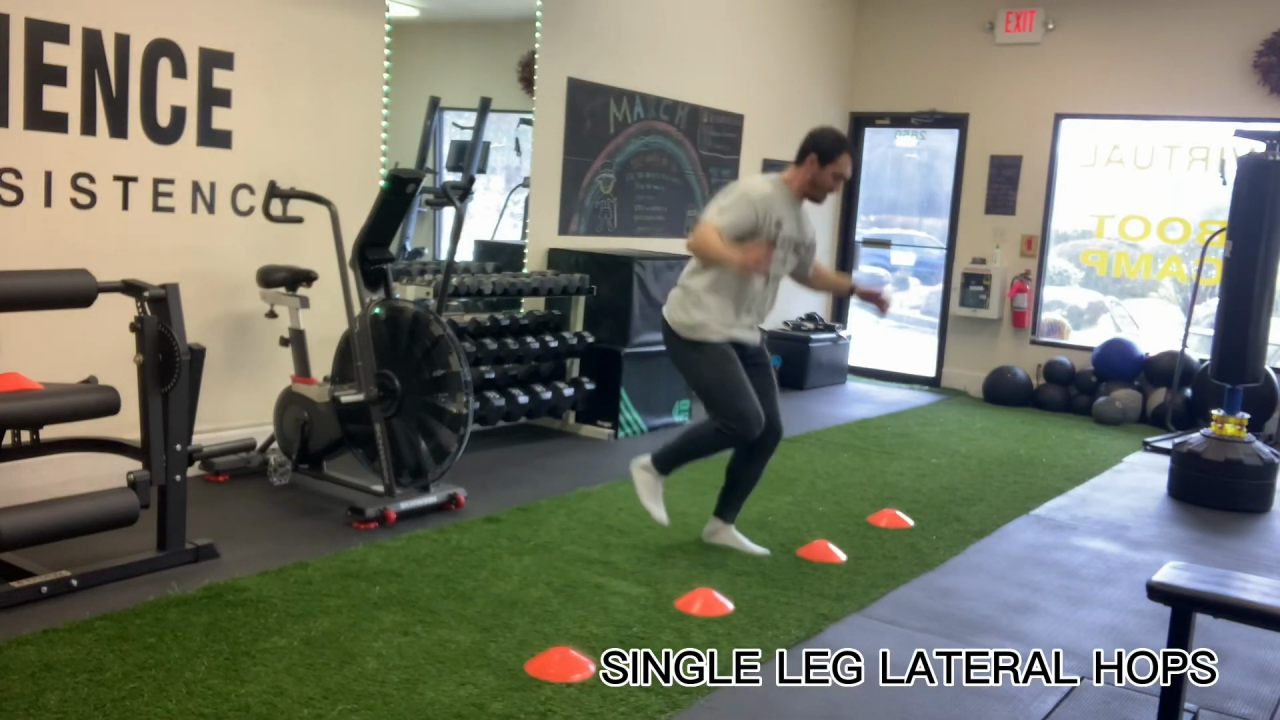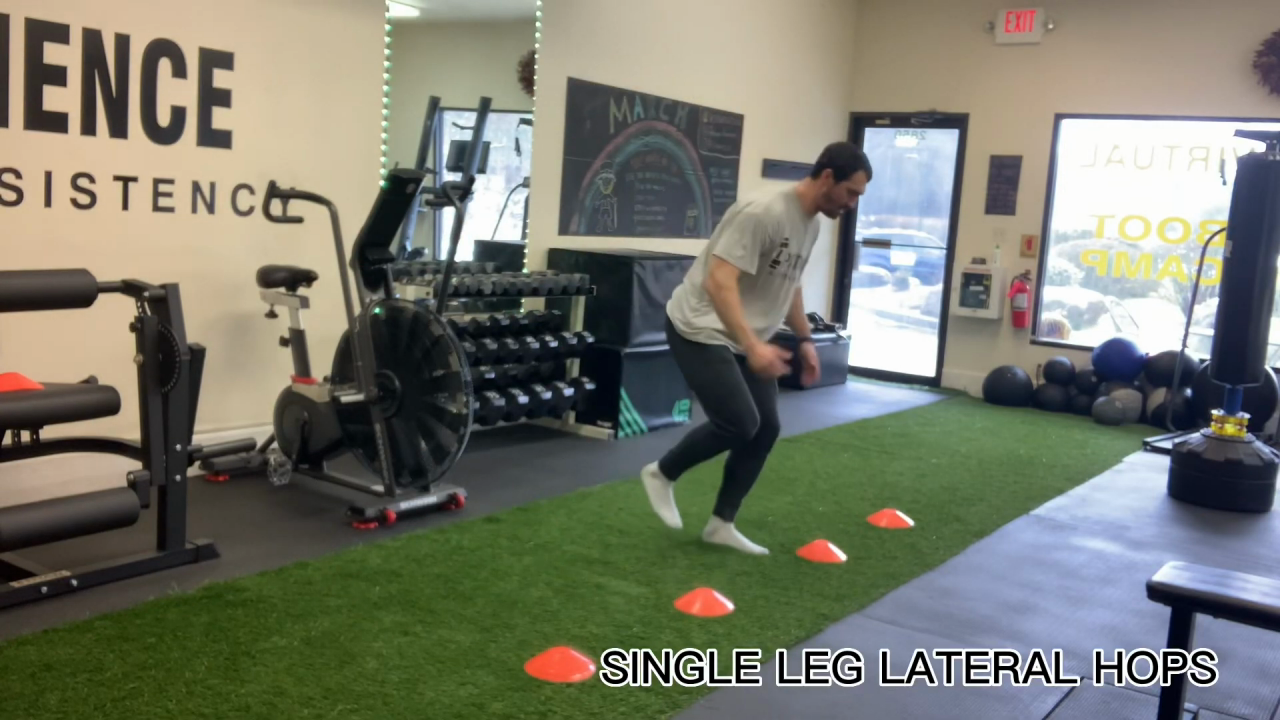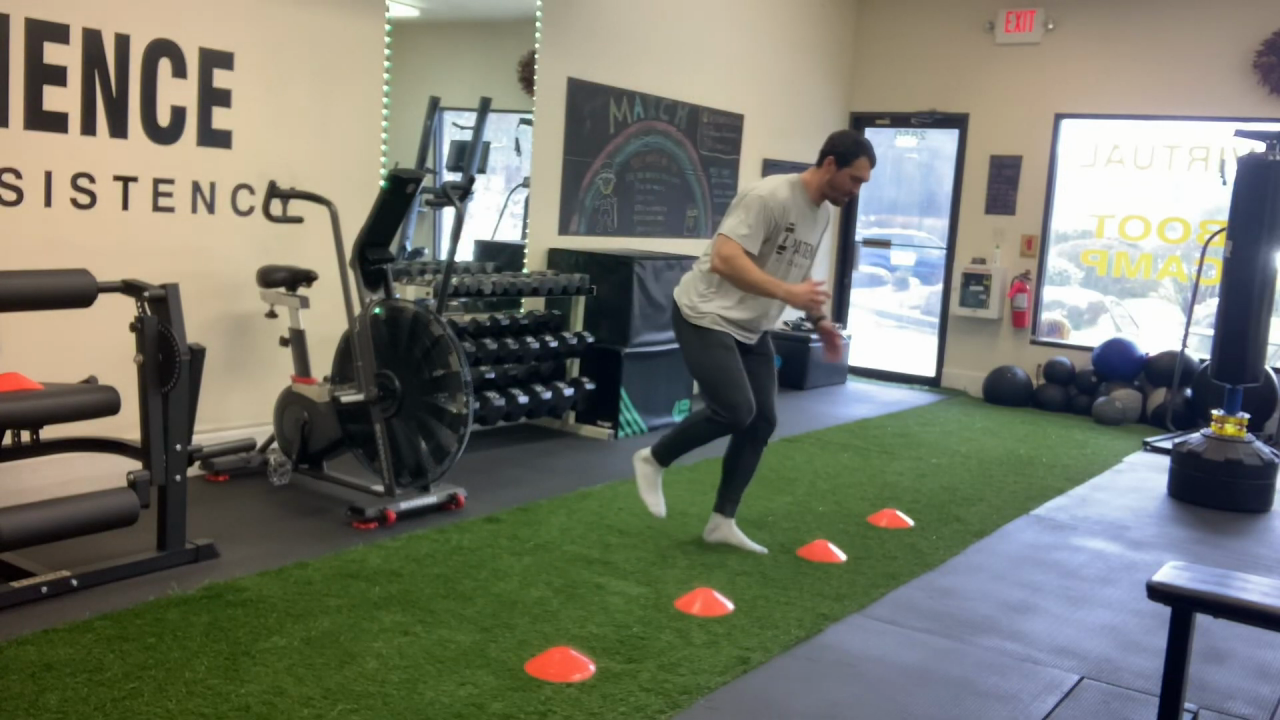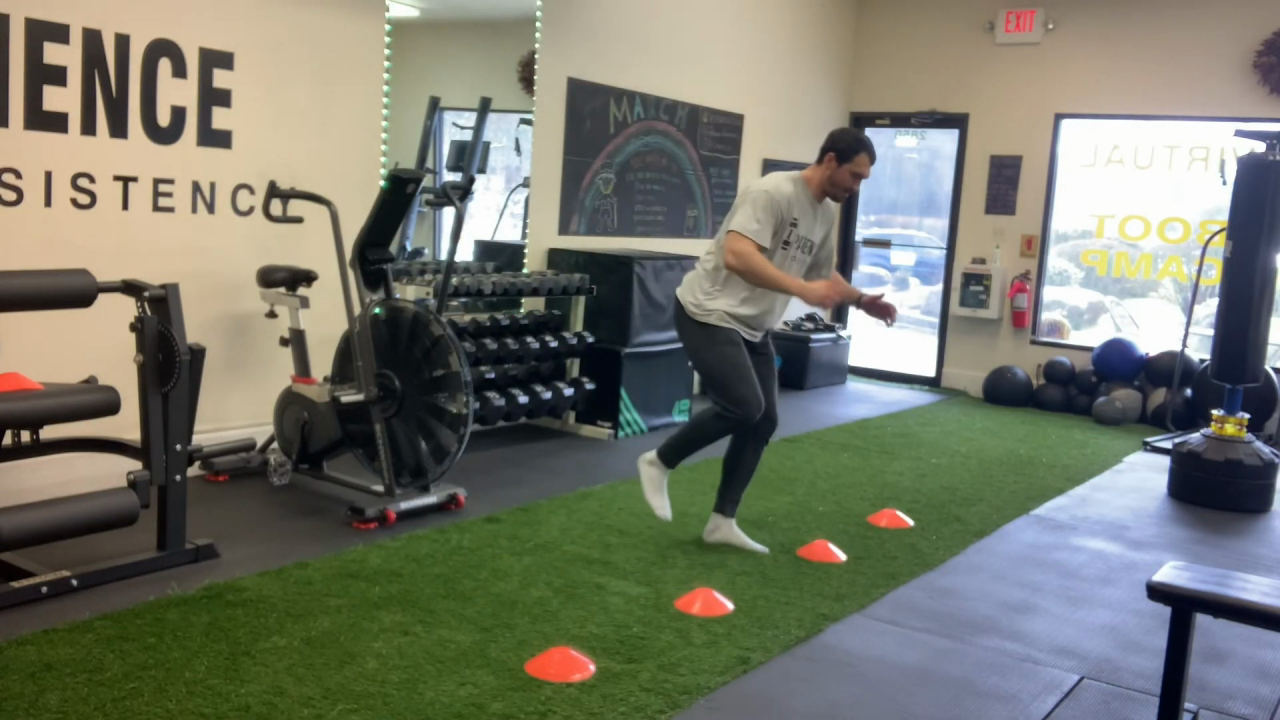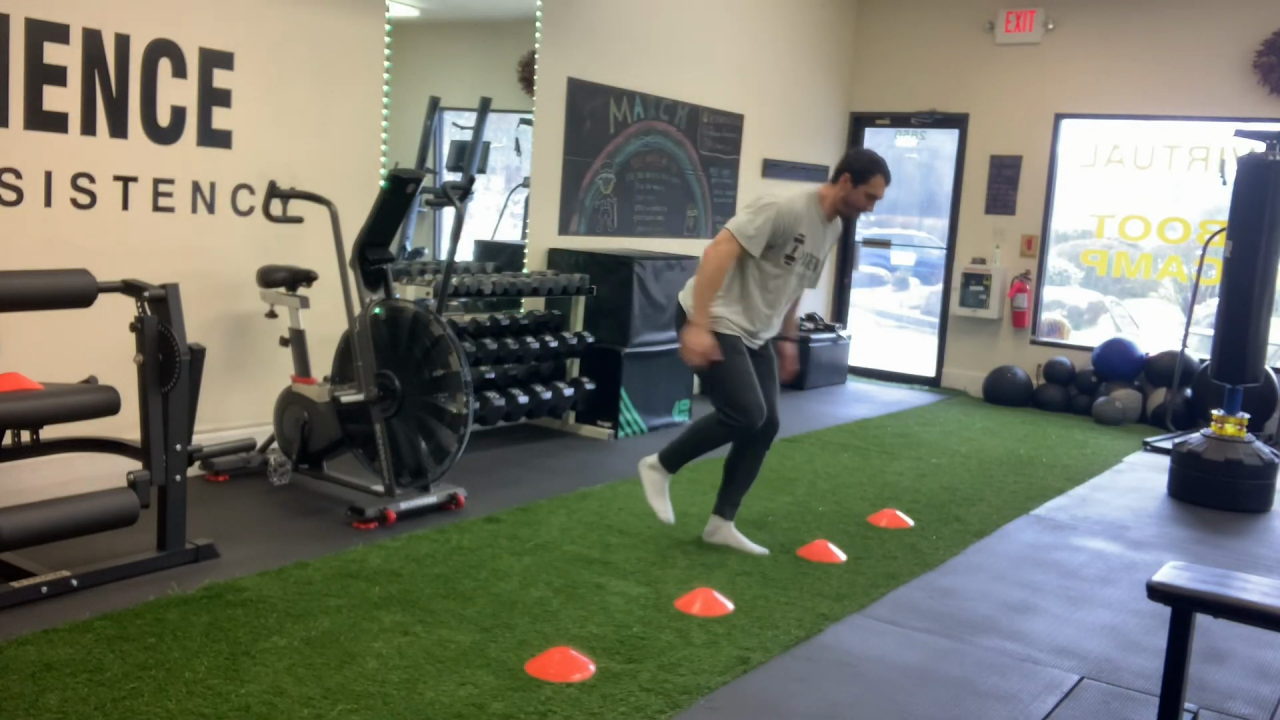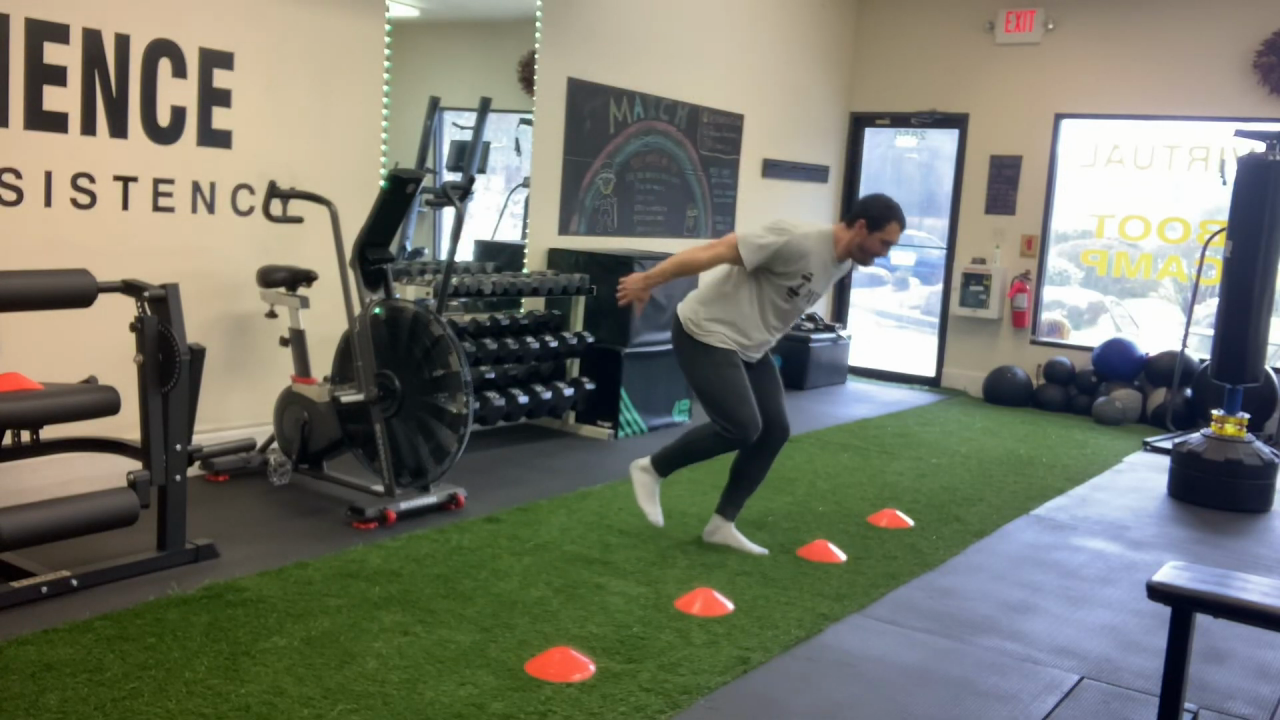
dt=0.2s
person 1, frame 1
left shoulder: (799, 217)
right shoulder: (754, 196)
left elbow: (807, 271)
right elbow: (701, 239)
left wrist: (855, 289)
right wrist: (735, 258)
left hip: (741, 333)
right hip: (699, 330)
left knee: (766, 431)
right knee: (745, 425)
left ankle: (722, 526)
right ankle: (654, 468)
person 1, frame 2
left shoulder: (811, 225)
right shoulder: (762, 212)
right elbow: (720, 280)
left wrist: (805, 341)
right wrist: (752, 346)
left hip: (748, 340)
right hip: (700, 331)
left knee: (766, 428)
right knee: (740, 425)
left ankle: (721, 524)
right ankle: (661, 473)
person 1, frame 3
left shoulder: (824, 214)
right shoulder: (768, 197)
right elbow: (724, 258)
left wrist: (820, 320)
right wrist: (787, 295)
left hip: (752, 327)
right hip: (707, 316)
left knee: (761, 421)
right knee: (735, 411)
left ankle: (722, 522)
right ankle: (653, 459)
person 1, frame 4
left shoulder: (827, 211)
right shoulder: (773, 192)
left elbow: (823, 272)
right elbow: (737, 255)
left wrist: (864, 301)
right wrist: (805, 291)
left hip: (753, 326)
right hip: (710, 313)
left knee: (763, 421)
right knee: (743, 408)
left ankle: (722, 523)
right ankle: (658, 462)
person 1, frame 5
left shoulder: (833, 228)
right shoulder: (783, 207)
right elbow: (720, 251)
left wrist: (786, 338)
right wrist: (699, 324)
left hip: (753, 332)
right hip: (716, 324)
left knee: (765, 426)
right knee: (746, 415)
left ankle: (721, 524)
right ankle: (660, 466)
person 1, frame 6
left shoulder: (840, 263)
right shoulder: (797, 240)
right elbow: (721, 250)
right wrist: (647, 280)
left hip: (749, 344)
right hip: (707, 335)
left knee: (774, 431)
right knee: (742, 428)
left ankle: (722, 524)
right ankle: (651, 469)
